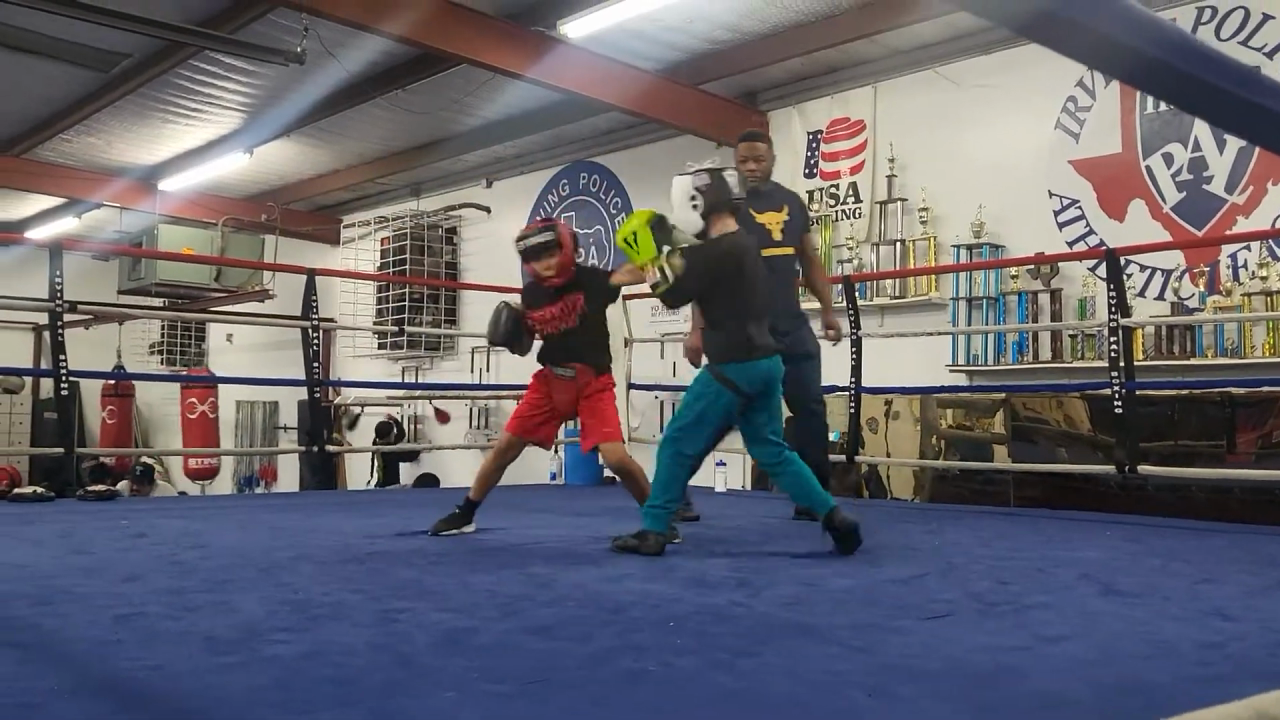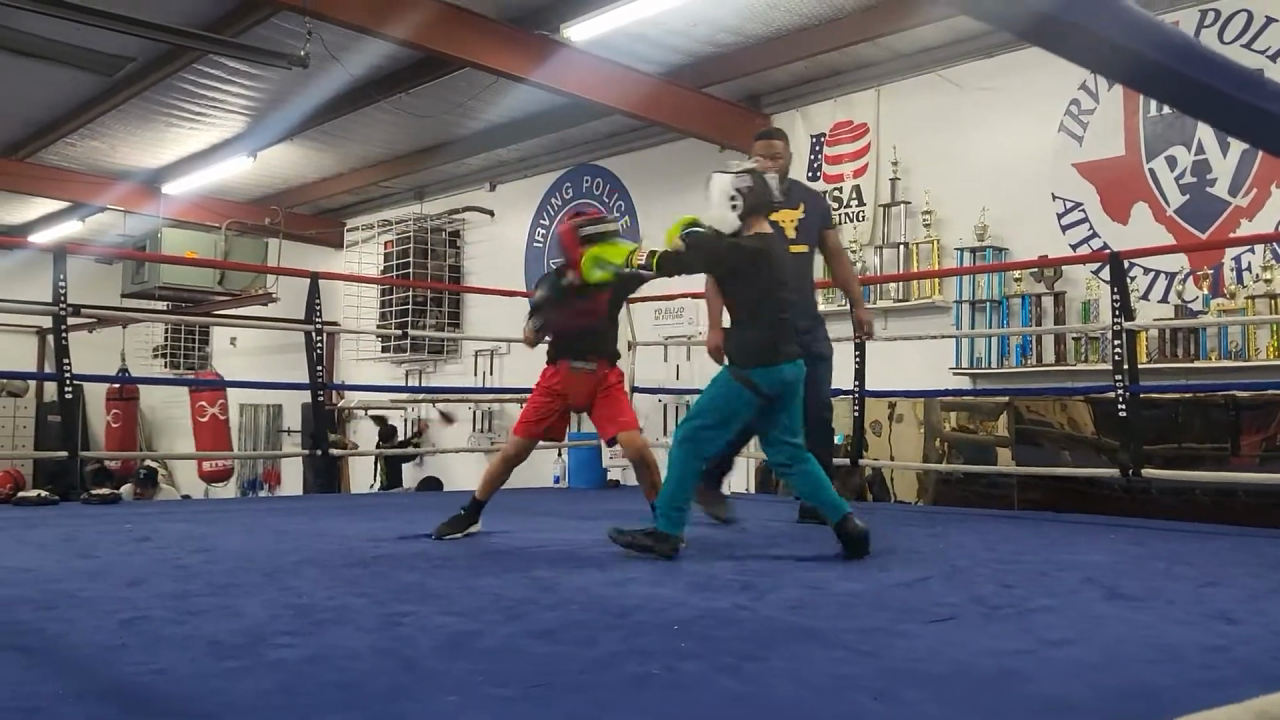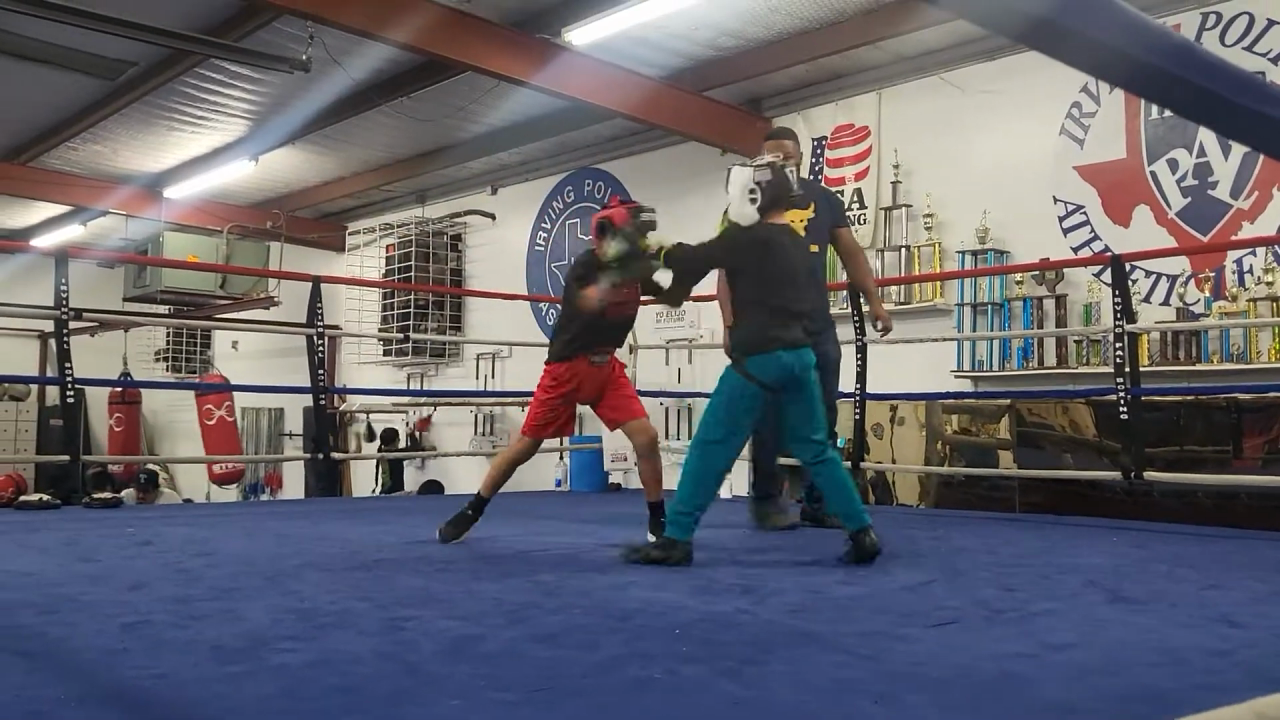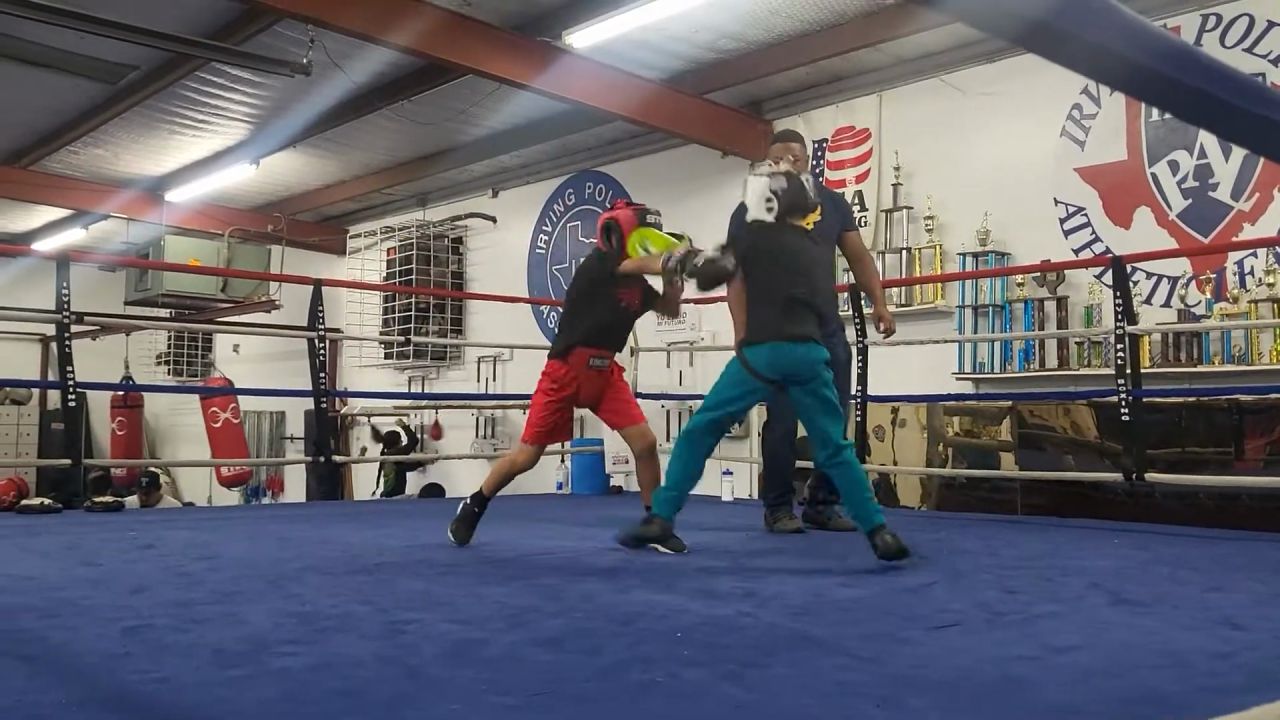
dt=0.1s
person 1, frame 1
left shoulder: (723, 251)
right shoulder: (726, 245)
left elbow: (675, 297)
right elbow: (689, 258)
left wrist: (645, 263)
right wrist: (656, 233)
left hip: (734, 366)
right hip: (765, 362)
left knee: (679, 442)
right knee: (772, 451)
left ankle: (653, 530)
right ankle: (835, 516)
person 1, frame 2
left shoulder: (742, 251)
right shoulder: (769, 246)
left elbow: (673, 264)
left wrist: (633, 257)
right wrist: (691, 239)
left hip: (756, 367)
right hip: (787, 366)
left knee: (693, 440)
right knee: (789, 452)
left ankle: (666, 531)
right ankle: (846, 523)
person 1, frame 3
left shoulder: (744, 238)
right shoulder: (798, 247)
left elbow: (690, 260)
left wrist: (666, 252)
left hip: (758, 358)
right hip: (798, 355)
left knee: (710, 449)
right knee: (816, 448)
left ankle: (676, 539)
right ankle: (863, 530)
person 1, frame 4
left shoulder: (758, 234)
right shoulder: (819, 250)
left hip: (764, 351)
right hip: (809, 352)
left knee: (701, 431)
right knee: (834, 449)
left ankle: (661, 520)
right ankle: (880, 532)
person 2, frame 1
left shoulder: (792, 203)
left elbow: (809, 261)
left wrist: (828, 309)
right wrist: (697, 329)
left hip: (792, 326)
left knee: (811, 412)
person 2, frame 2
left shoulder: (812, 200)
left elbow: (837, 257)
left wrist: (858, 305)
right wrist: (715, 327)
left hip: (808, 325)
left knee: (819, 413)
left ankle: (815, 501)
right ankle: (711, 483)
person 2, frame 3
left shoulder: (824, 199)
left elbow: (850, 253)
right elbow: (729, 270)
left wrist: (873, 301)
right wrist: (730, 327)
left hip: (818, 325)
left knee: (822, 416)
right knee: (770, 415)
left ankle: (816, 503)
right ankle: (766, 502)
person 2, frame 4
left shoulder: (832, 202)
right shoulder: (750, 211)
left elbow: (858, 257)
left wrist: (878, 303)
left hip: (828, 328)
right knee: (783, 419)
left ankle: (821, 504)
right ankle: (778, 507)
person 3, frame 1
left shoulder: (591, 278)
right shoulder: (531, 294)
left elbow: (629, 274)
right elbow: (521, 347)
right wrist: (507, 334)
left hip: (595, 382)
right hip: (551, 381)
left knee: (615, 458)
right knee: (505, 447)
right ankle: (464, 513)
person 3, frame 2
left shoulder: (612, 275)
right shoulder: (553, 284)
right elbow: (532, 339)
right wrist: (542, 316)
left hip: (603, 378)
right hip: (560, 376)
left knee: (636, 447)
right knee: (514, 451)
right ankle: (470, 514)
person 3, frame 3
left shoulder: (632, 272)
right shoulder: (586, 265)
left elbow: (670, 294)
right elbow: (589, 303)
right wrist: (613, 269)
left hip: (604, 366)
right hip: (566, 368)
left knee: (646, 435)
right knee: (522, 449)
left ankle: (658, 520)
right ankle: (472, 511)
person 3, frame 4
left shoulder: (636, 281)
right shoulder: (597, 264)
left elbow: (671, 311)
right elbow: (636, 264)
left wrist: (675, 274)
left hip: (605, 372)
right hip: (565, 371)
left knee: (644, 442)
right knee: (528, 454)
right ankle: (474, 507)
